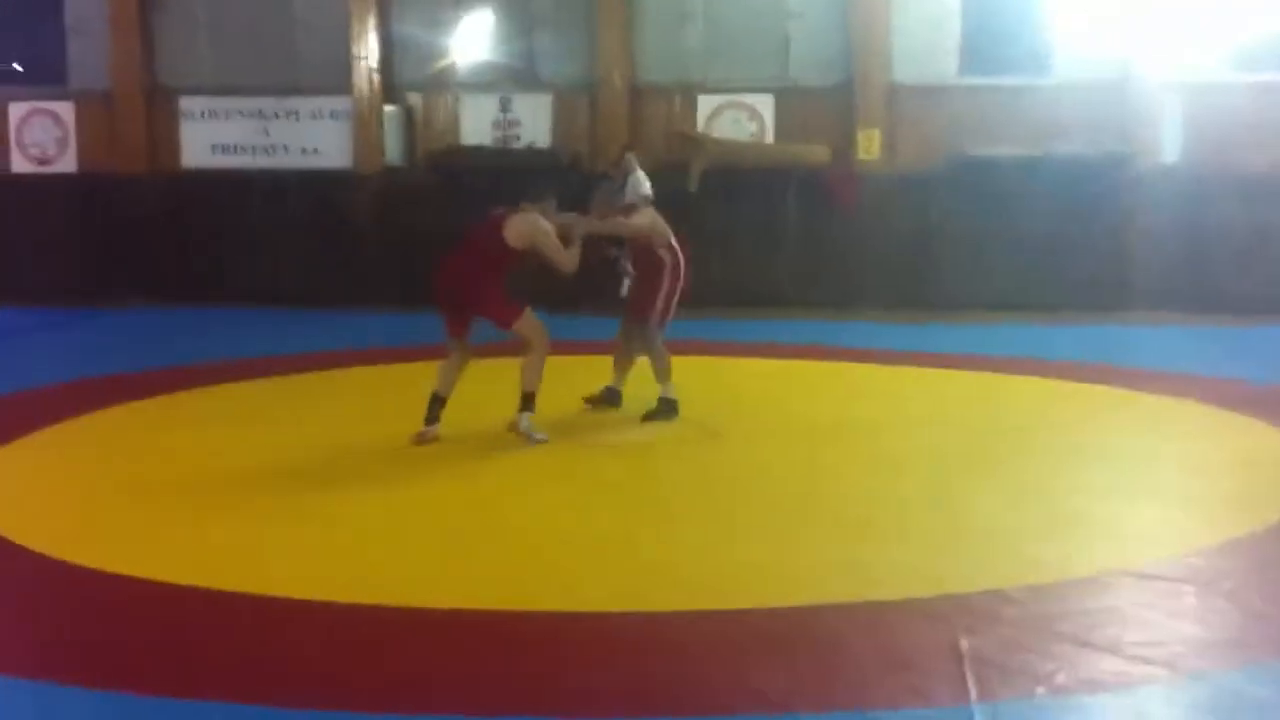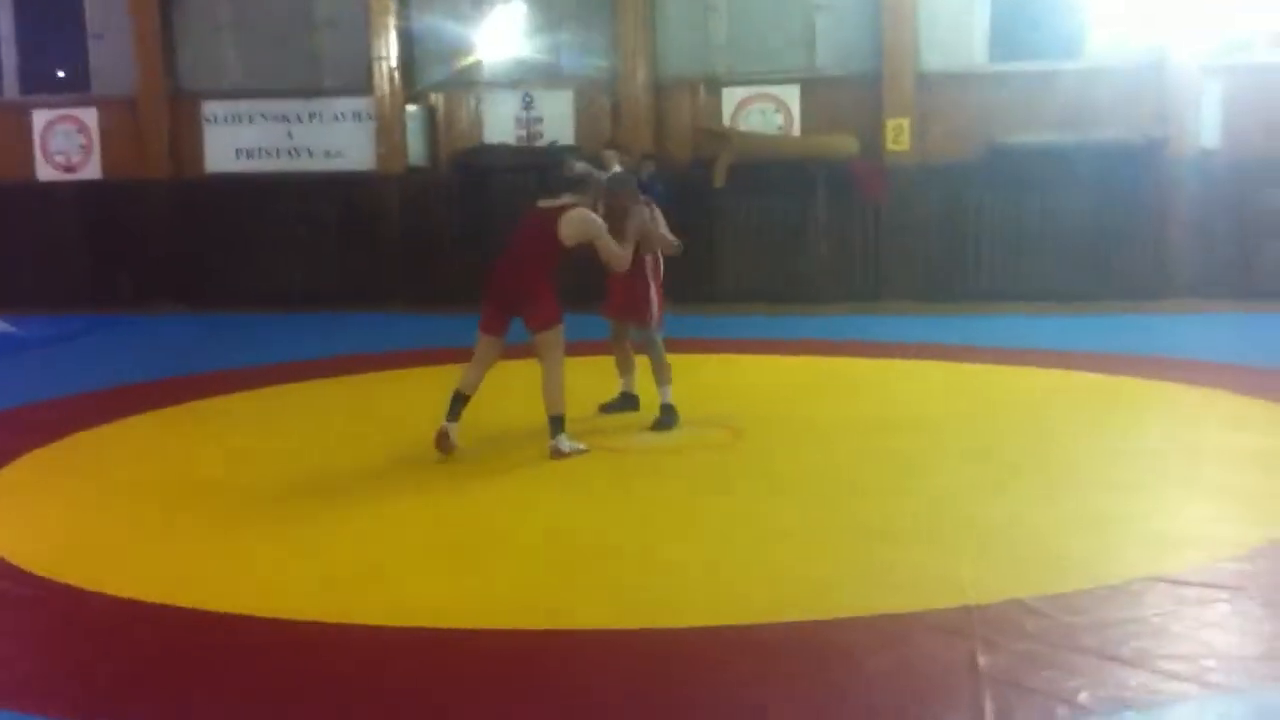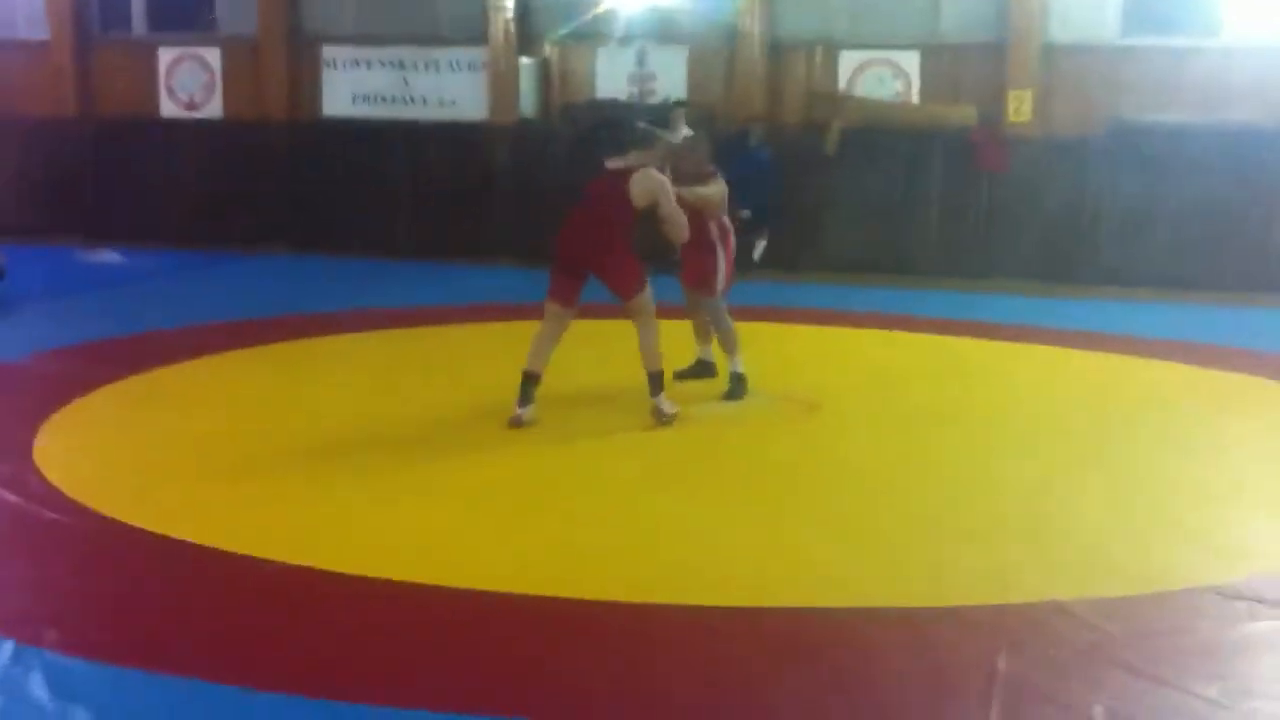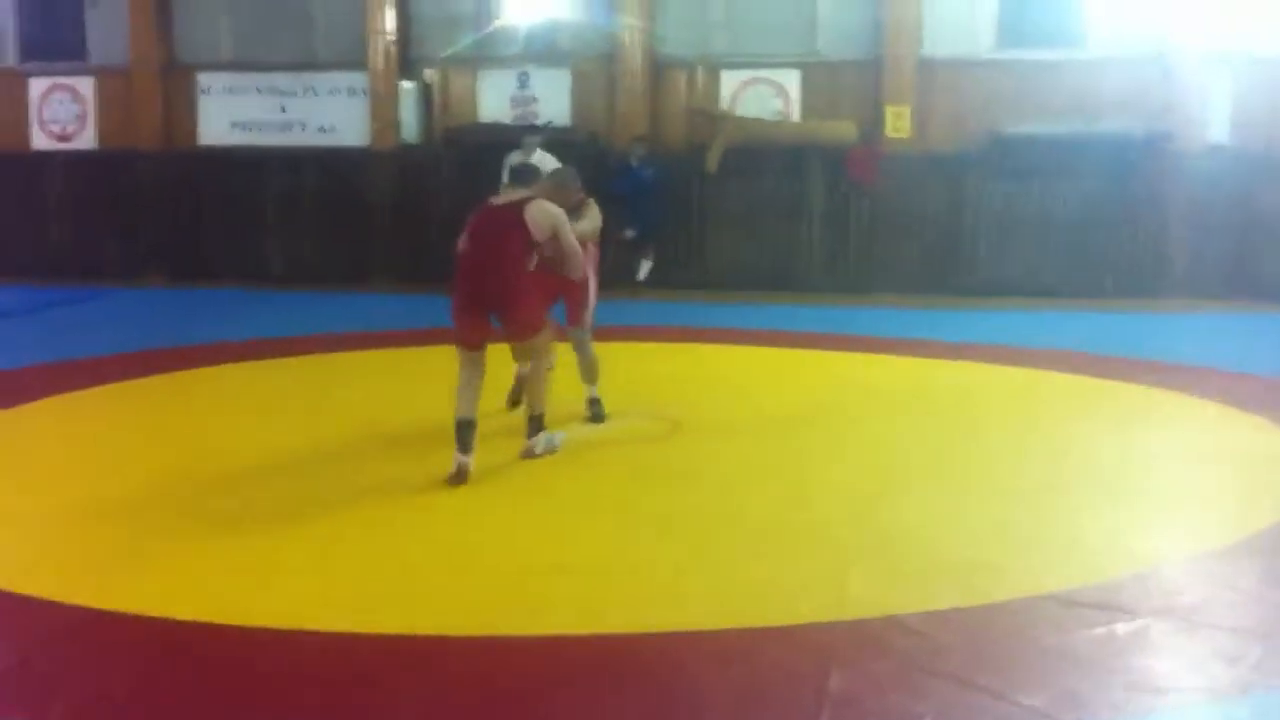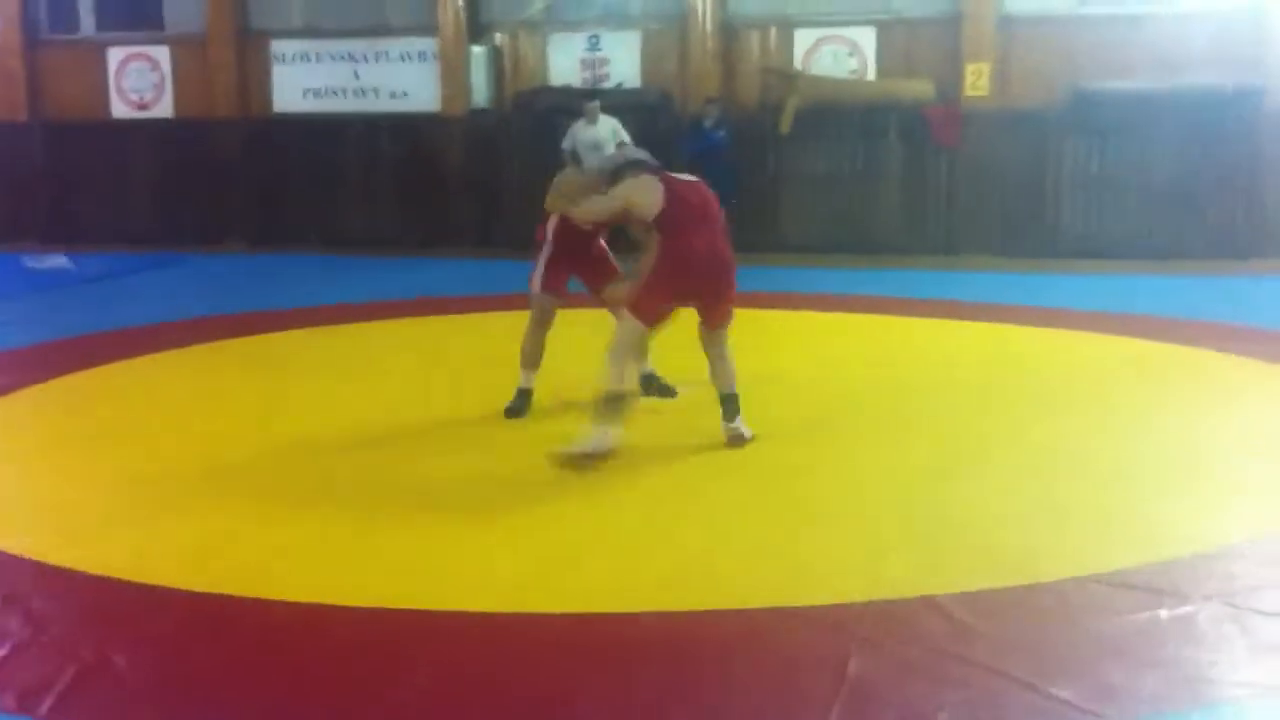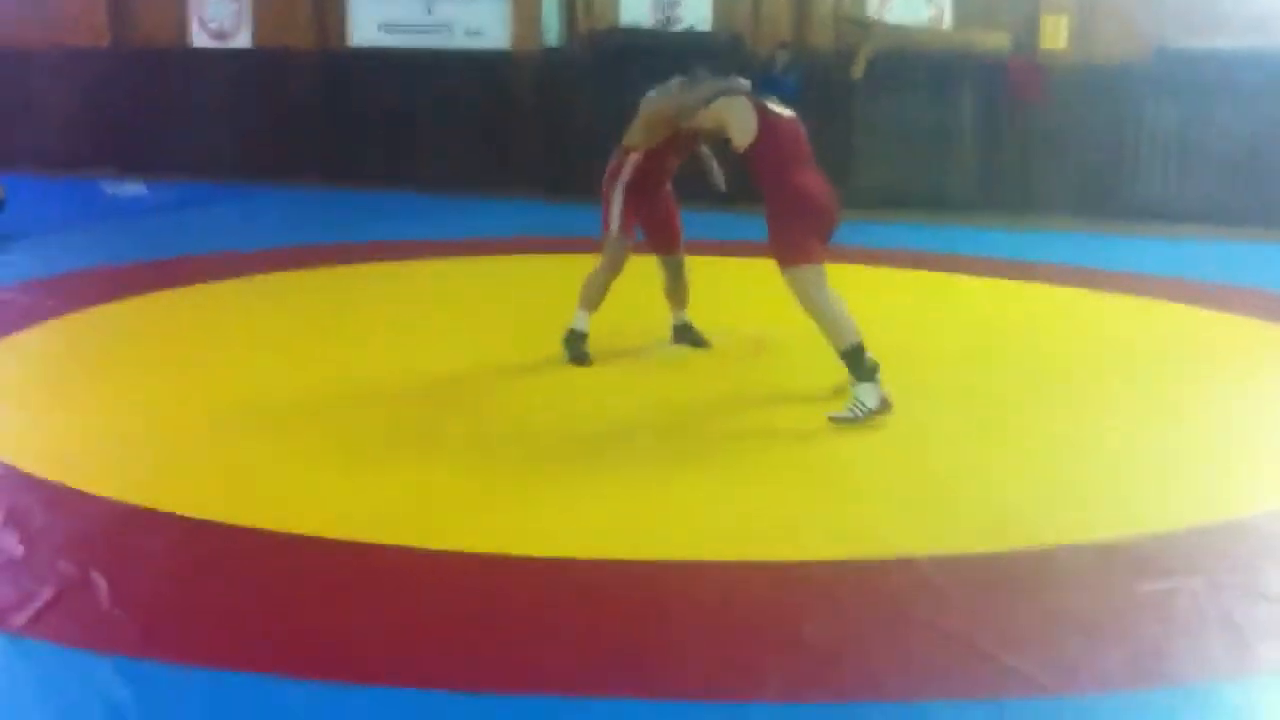
dt=0.5s
person 1, frame 1
left shoulder: (501, 216)
right shoulder: (536, 224)
right elbow: (567, 265)
right wrist: (576, 239)
left hip: (450, 281)
right hip: (482, 285)
left knee: (458, 352)
right knee: (538, 340)
left ankle: (430, 425)
right ankle: (525, 418)
person 1, frame 2
left shoulder: (541, 206)
right shoulder: (588, 219)
right elbow: (620, 263)
right wrist: (632, 232)
left hip: (500, 277)
right hip: (533, 284)
left knee: (482, 357)
right knee: (552, 358)
left ankle: (450, 423)
right ankle: (558, 439)
person 1, frame 3
left shoulder: (604, 168)
right shoulder: (655, 180)
right elbow: (680, 235)
right wrist: (664, 209)
left hip: (570, 244)
right hip: (610, 248)
left knee: (551, 326)
right knee: (645, 317)
left ankle: (523, 406)
right ankle: (658, 399)
person 1, frame 4
left shoulder: (482, 208)
right shoulder: (549, 211)
left elbow: (461, 252)
right elbow: (577, 270)
left hip: (469, 286)
right hip: (513, 286)
left knee: (470, 373)
right knee: (540, 352)
left ankle: (463, 457)
right ankle: (535, 435)
person 1, frame 5
left shoulder: (636, 187)
right shoulder: (699, 188)
left elbow: (579, 214)
right wrist: (635, 285)
left hip: (677, 269)
right hip: (717, 269)
left knee: (620, 351)
right knee: (716, 344)
left ankle: (603, 434)
right ankle: (734, 423)
person 1, frame 6
left shoulder: (731, 106)
right shoulder: (785, 112)
left elbow: (691, 121)
left hip: (791, 209)
right hip: (820, 198)
left knee: (819, 301)
right knee: (818, 293)
left ankle: (869, 389)
right ankle: (863, 363)
person 2, frame 1
left shoulder: (643, 216)
right shoulder: (629, 214)
left elbow: (626, 225)
left wrist: (588, 227)
left hip: (666, 273)
right hip: (648, 274)
left knee: (650, 335)
right knee: (628, 330)
left ankle: (668, 401)
right ankle: (614, 391)
person 2, frame 2
left shoulder: (649, 212)
right shoulder: (612, 205)
left elbow: (672, 246)
left wrist: (654, 234)
left hip: (642, 276)
right hip: (620, 274)
left knee: (650, 340)
right knee: (618, 335)
left ankle: (668, 407)
right ankle: (628, 394)
person 2, frame 3
left shoulder: (714, 186)
right shoulder: (685, 177)
left elbow: (697, 196)
left wrist: (672, 190)
left hip: (715, 246)
right hip: (693, 243)
left knee: (715, 308)
right knee: (694, 303)
left ankle: (738, 375)
right ankle: (705, 361)
person 2, frame 4
left shoulder: (589, 210)
left elbow: (582, 231)
left hip: (578, 274)
right hip: (547, 268)
left knee: (579, 338)
left ankle: (593, 398)
right ankle: (523, 374)
person 2, frame 5
right shoulder: (571, 179)
left hip: (591, 247)
right hip: (557, 248)
right knee: (540, 315)
left ankle: (647, 376)
right ankle: (525, 390)
person 2, frame 6
right shoulder: (657, 108)
left elbow: (700, 147)
right elbow: (677, 105)
left wrist: (713, 167)
left hip: (656, 188)
right hip: (626, 186)
left knee: (674, 260)
right knee: (614, 260)
left ankle: (681, 325)
right ankle: (576, 333)
